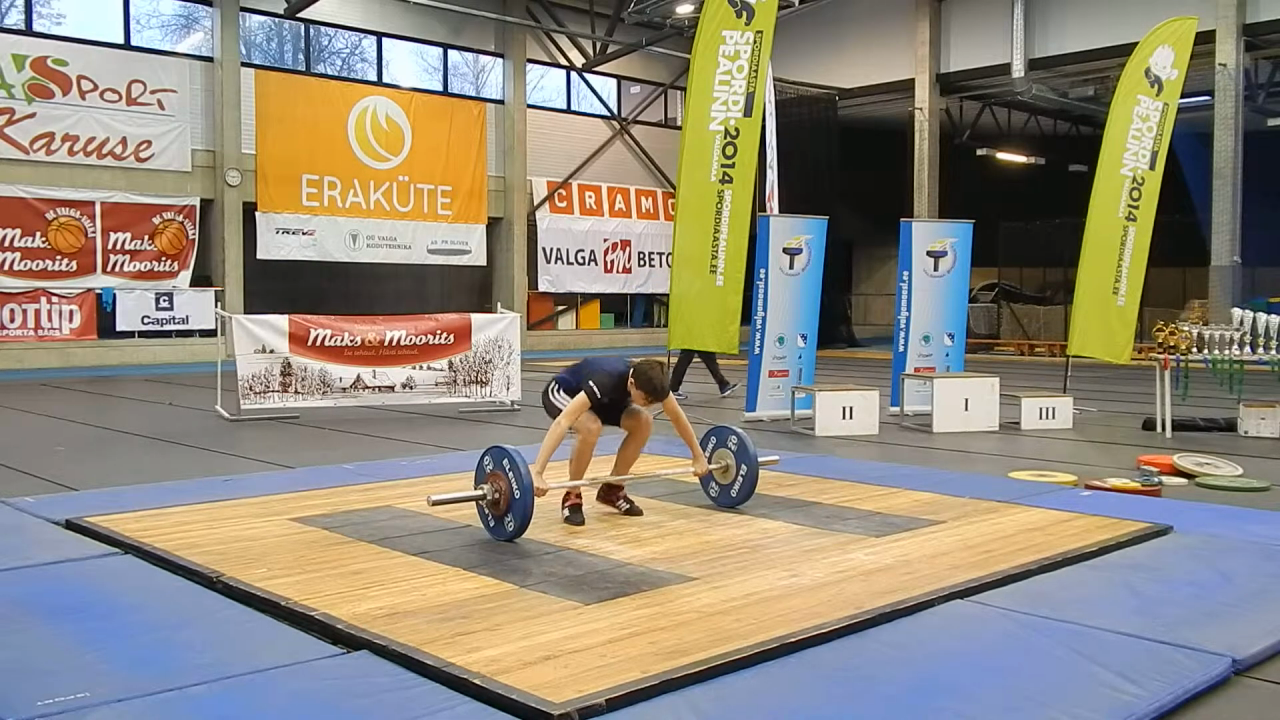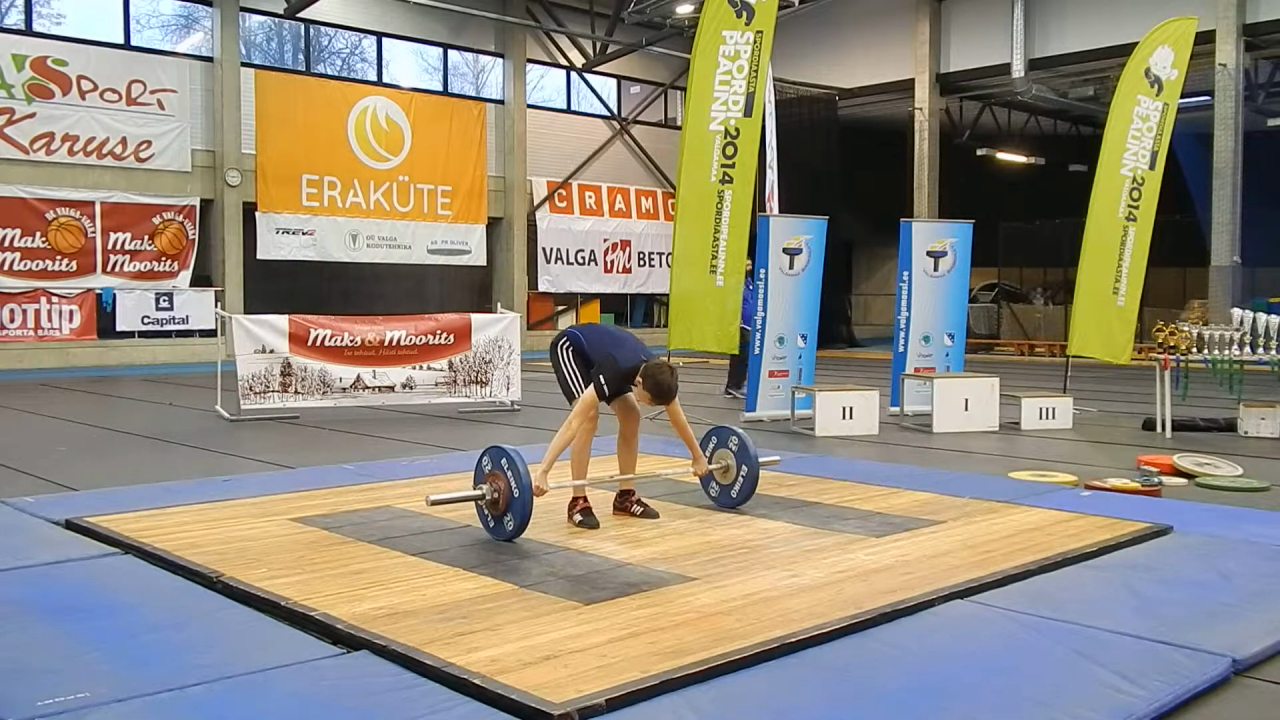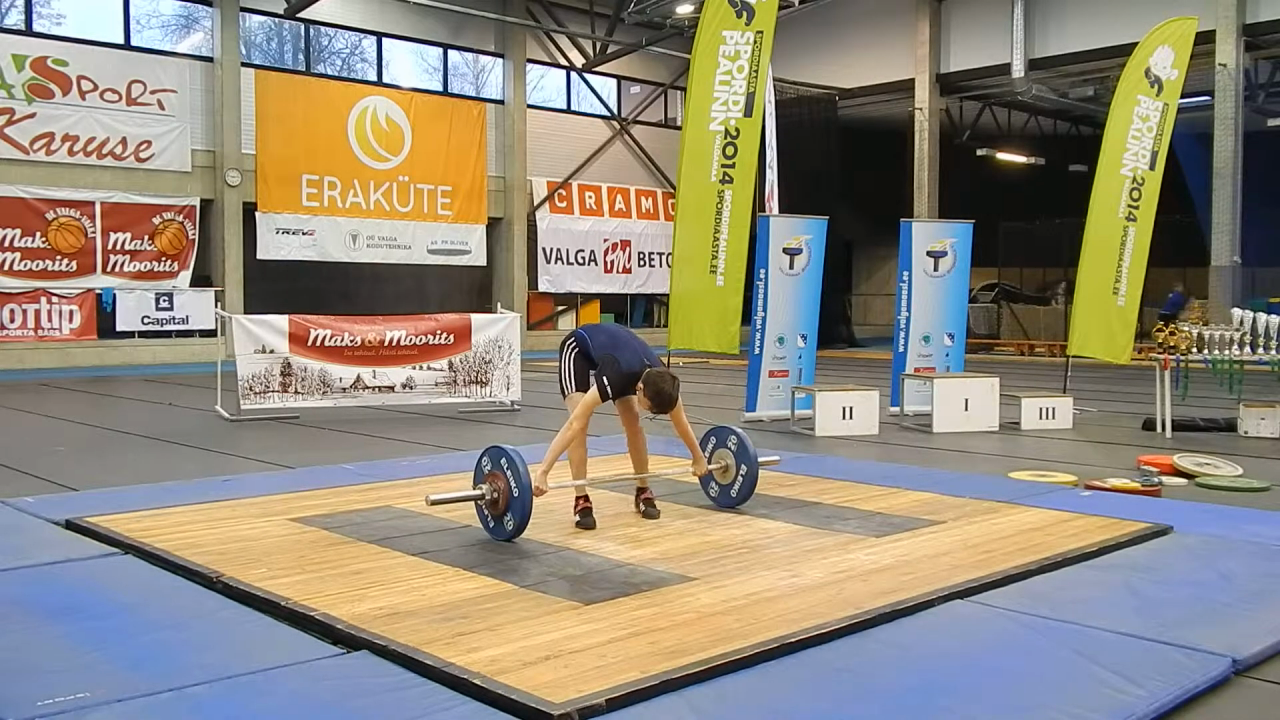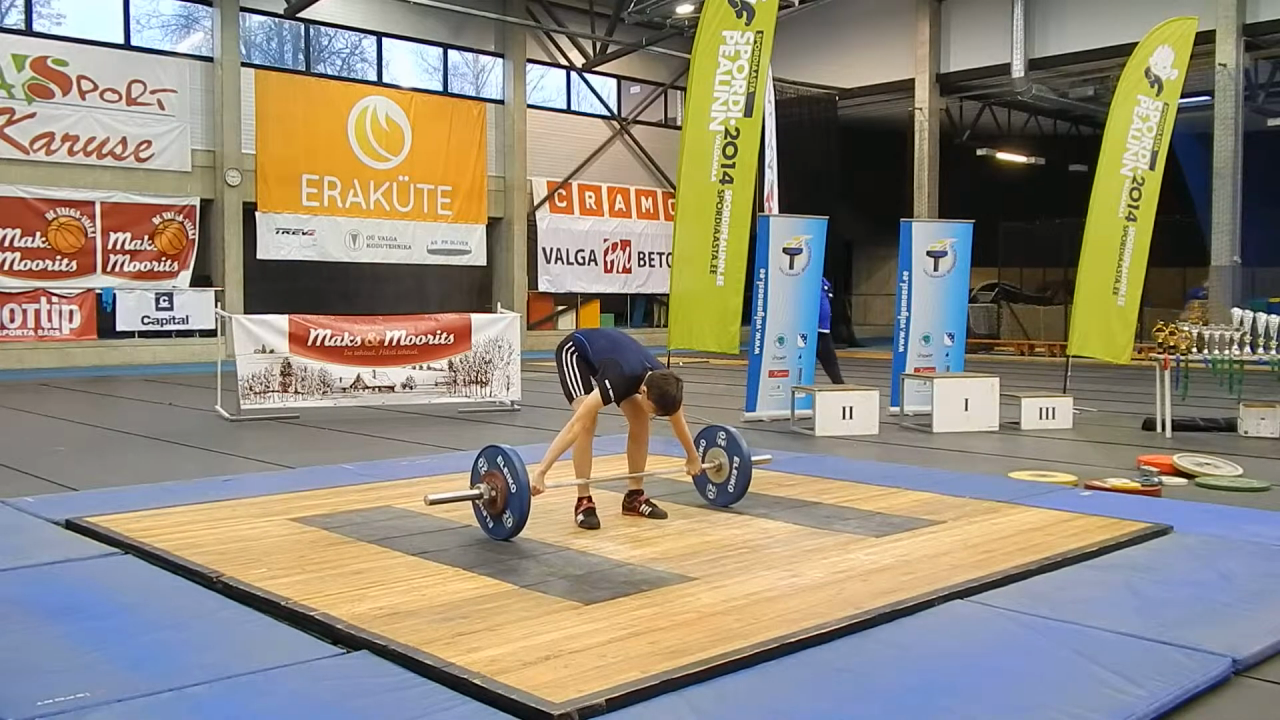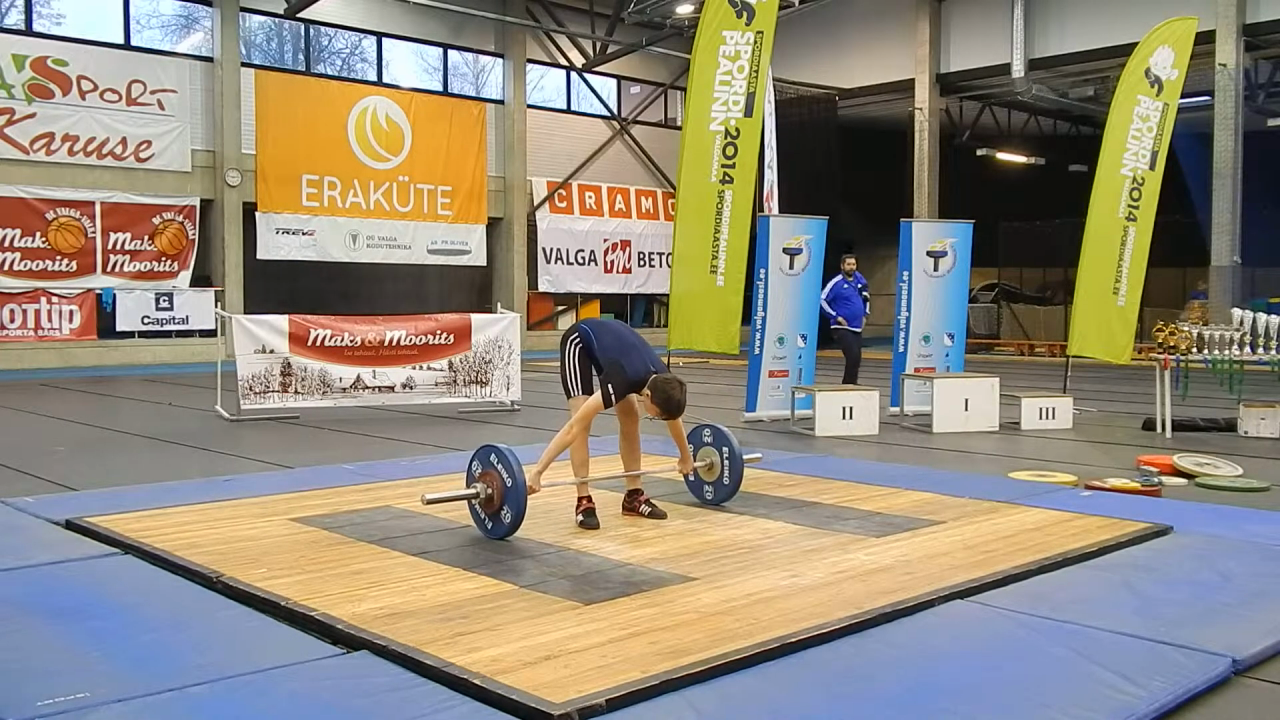
dt=0.4s
person 1, frame 1
left shoulder: (649, 383)
right shoulder: (605, 382)
left elbow: (677, 415)
right elbow: (562, 422)
left wrist: (699, 456)
right wrist: (537, 473)
right hip: (561, 391)
left knee: (643, 423)
right knee: (590, 427)
left ankle: (612, 489)
right ankle: (572, 497)
person 1, frame 2
left shoulder: (658, 375)
right shoulder: (615, 372)
left elbow: (678, 418)
right elbow: (574, 423)
left wrist: (698, 457)
right wrist: (542, 472)
left hip: (599, 347)
right hip: (570, 346)
left knee: (631, 418)
right knee: (589, 417)
left ankle: (625, 496)
right ankle: (578, 503)
person 1, frame 3
left shoulder: (662, 380)
right shoulder: (617, 375)
left elbow: (680, 421)
right elbow: (574, 423)
left wrist: (698, 457)
right wrist: (543, 472)
left hip: (609, 344)
right hip: (577, 347)
left knee: (632, 418)
right knee: (581, 421)
left ankle: (643, 491)
right ankle: (581, 500)
person 1, frame 4
left shoulder: (664, 382)
right shoulder: (620, 379)
left elbow: (678, 421)
right elbow: (574, 426)
left wrist: (693, 458)
right wrist: (540, 472)
left hip: (606, 349)
right hip: (575, 350)
left knee: (640, 419)
right knee: (586, 421)
left ankle: (634, 496)
right ankle: (584, 502)
person 1, frame 5
left shoulder: (664, 382)
right shoulder: (623, 381)
left elbow: (674, 420)
right elbow: (573, 427)
left wrist: (686, 457)
right wrist: (537, 472)
left hip: (610, 337)
right hip: (579, 340)
left knee: (631, 417)
right knee: (583, 421)
left ankle: (634, 496)
right ankle: (584, 502)
